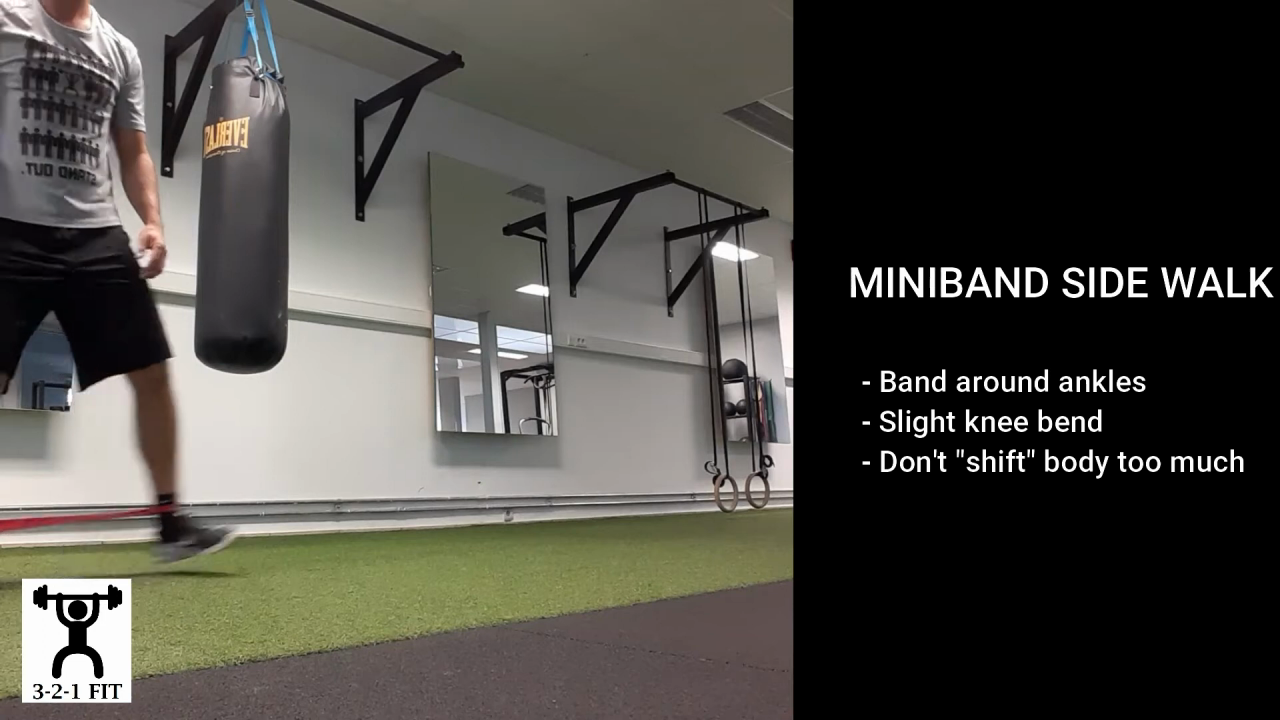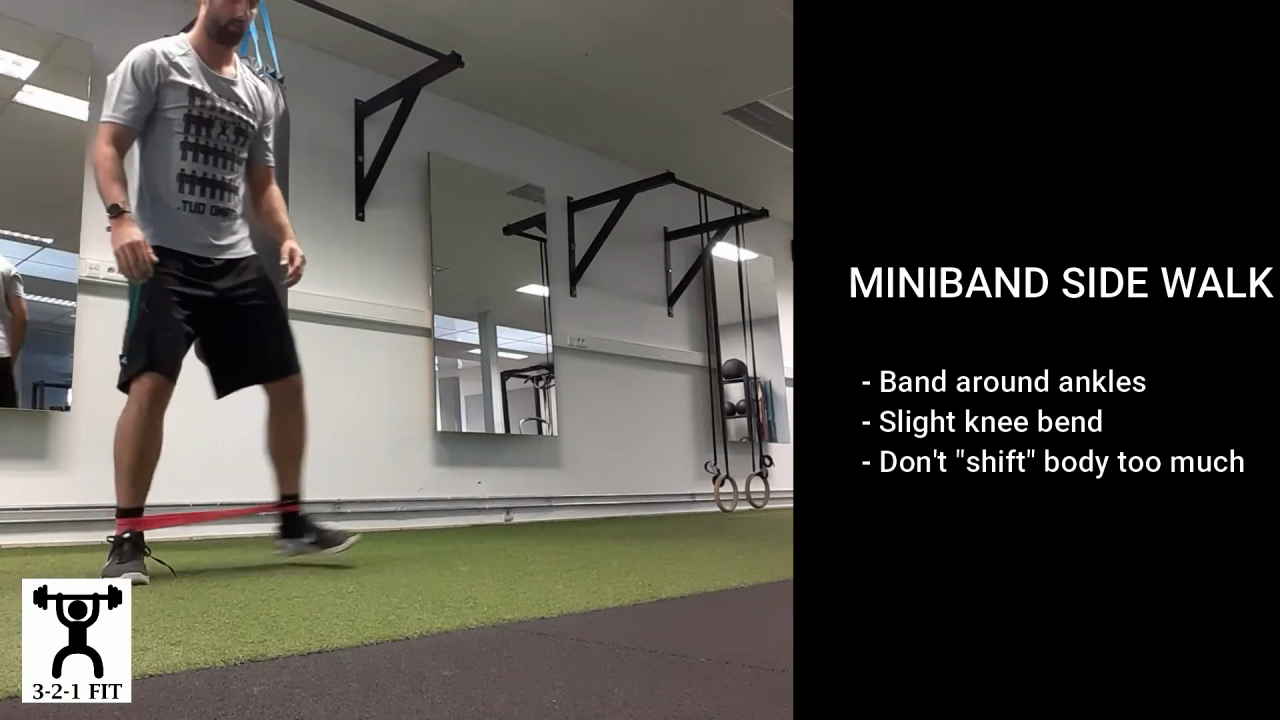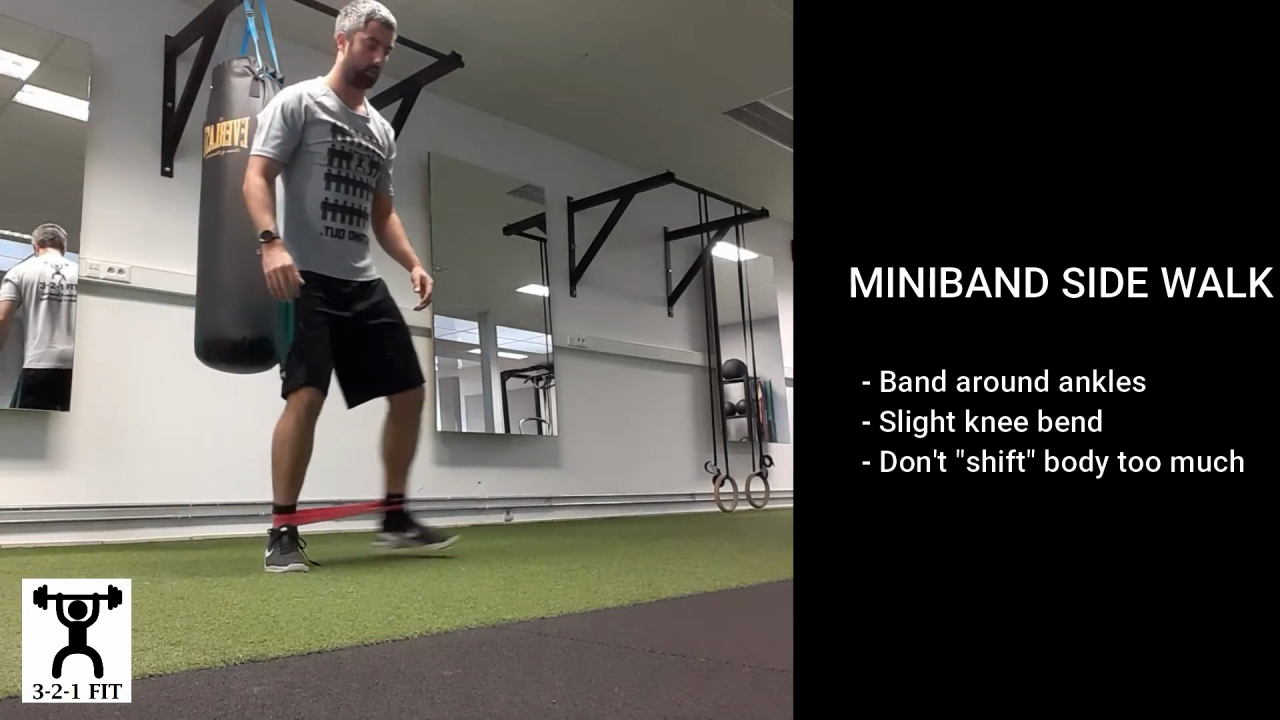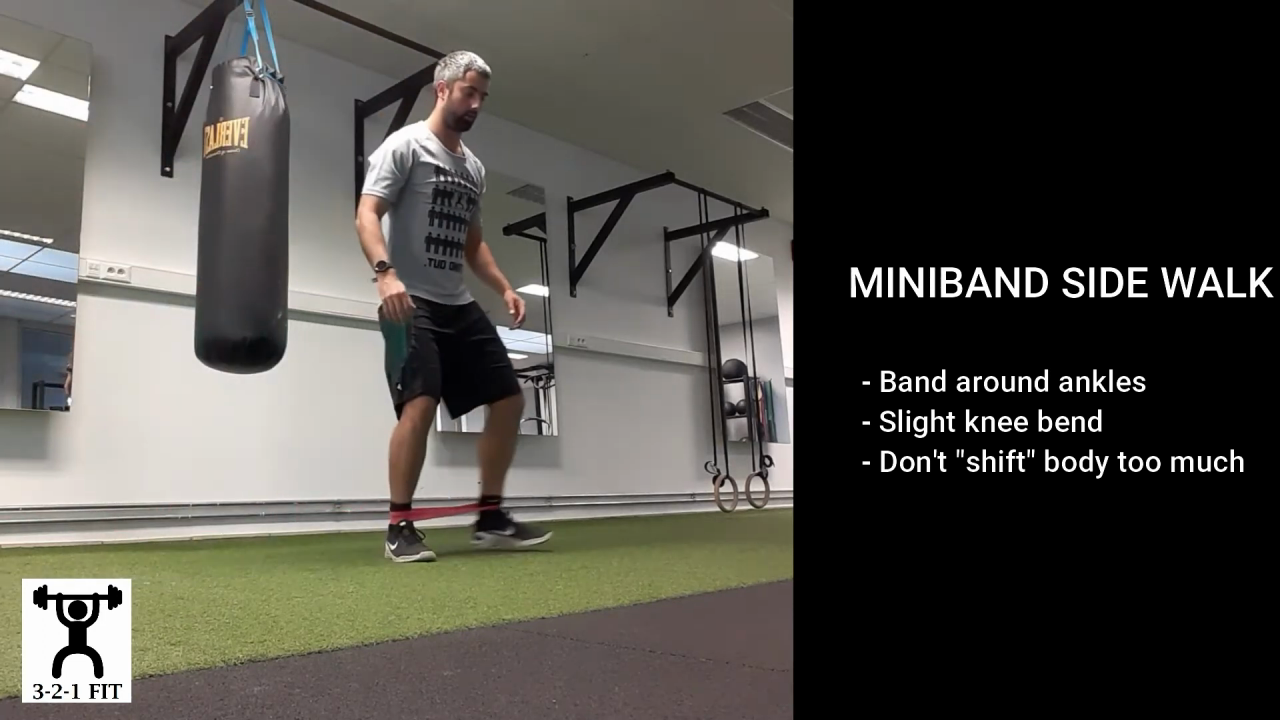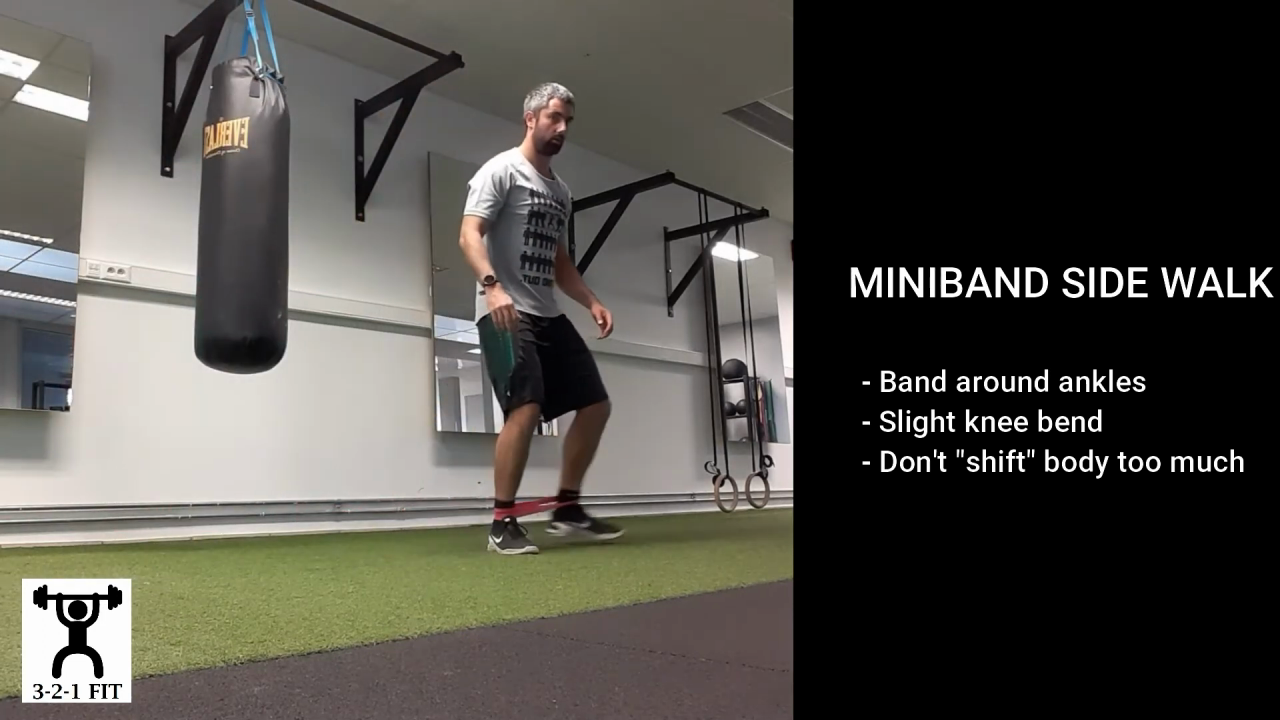
dt=1s
person 1, frame 1
left shoulder: (120, 52)
left elbow: (133, 151)
left wrist: (151, 220)
left hip: (96, 233)
left knee: (152, 370)
left ankle: (172, 524)
person 1, frame 2
left shoulder: (258, 94)
right shoulder: (154, 61)
right elbow: (108, 146)
left wrist: (286, 237)
right wrist: (122, 217)
left hip: (237, 260)
right hip: (169, 255)
left knee: (287, 380)
right knee: (151, 385)
left ankle: (294, 523)
right ankle: (127, 540)
person 1, frame 3
left shoulder: (381, 130)
right shoulder: (297, 102)
right elbow: (256, 176)
left wrist: (413, 263)
right wrist: (273, 242)
left hip: (363, 282)
right hip: (308, 279)
left knee: (409, 389)
right knee: (305, 396)
left ankle: (396, 517)
right ankle: (281, 532)
person 1, frame 4
left shoulder: (473, 167)
right shoulder: (404, 146)
right elbow: (367, 213)
left wrist: (504, 287)
right wrist: (385, 273)
left hip: (459, 304)
right hip: (411, 303)
left knee: (507, 397)
right knee: (419, 404)
left ankle: (491, 517)
right ankle: (399, 528)
person 1, frame 5
left shoulder: (560, 189)
right shoulder: (501, 171)
right elbow: (470, 234)
left wrist: (591, 301)
right wrist: (493, 285)
left hip: (548, 314)
right hip: (507, 315)
left knee: (594, 404)
right knee: (525, 409)
left ankle: (568, 510)
right ankle: (502, 524)
